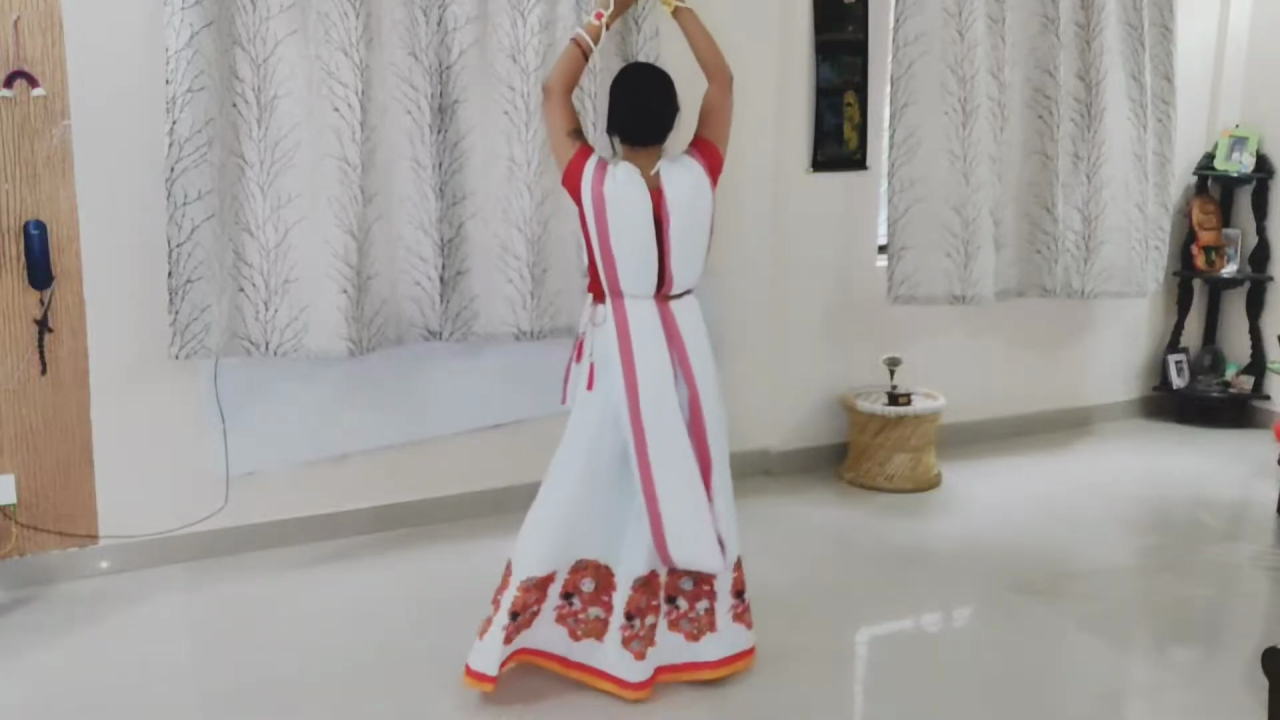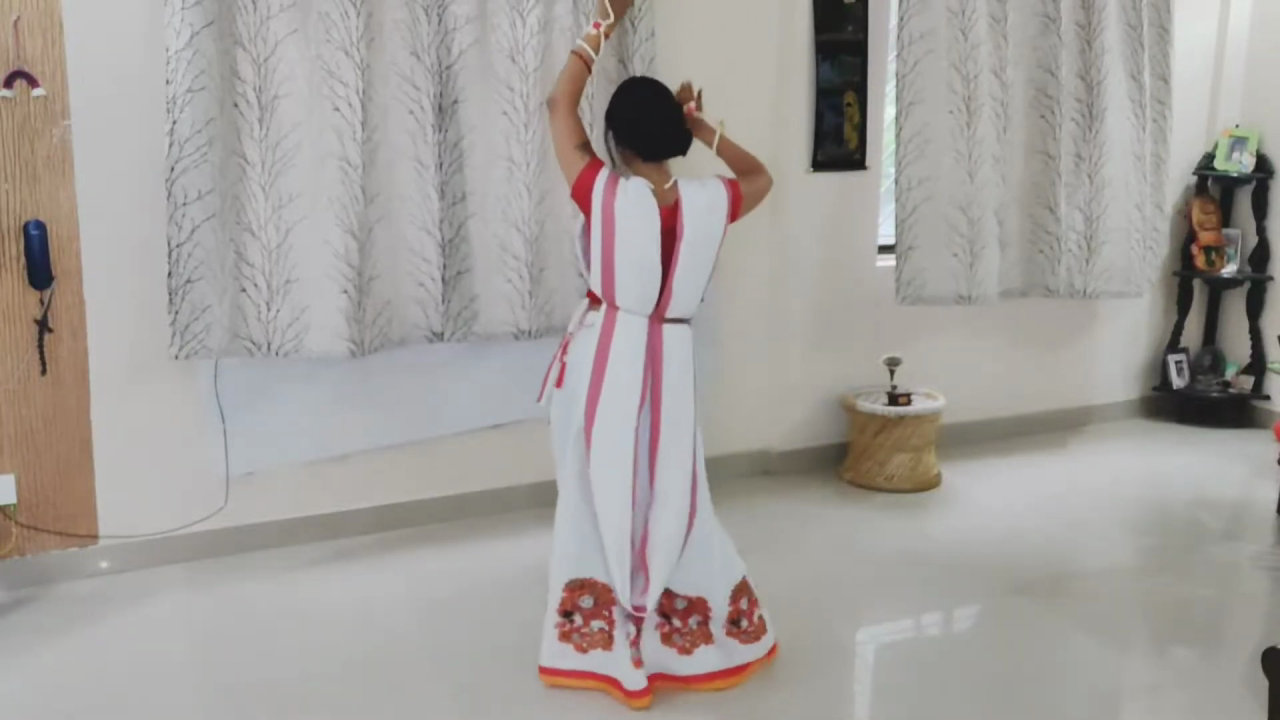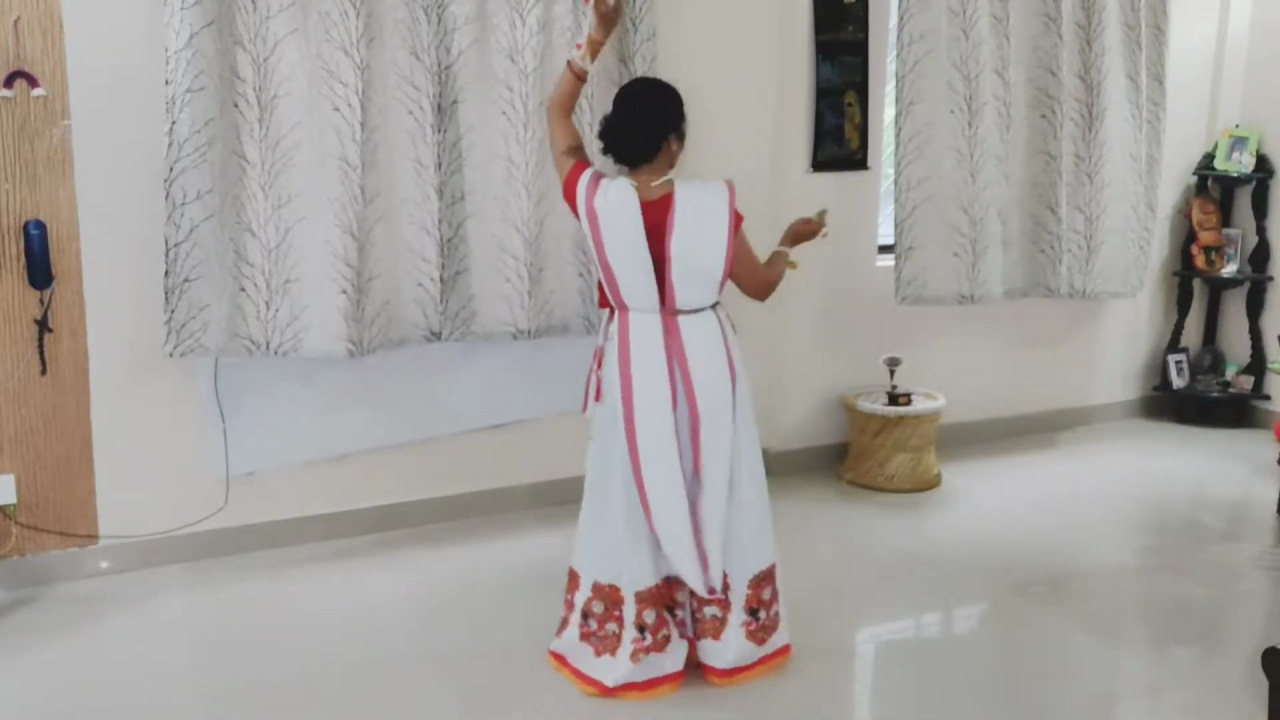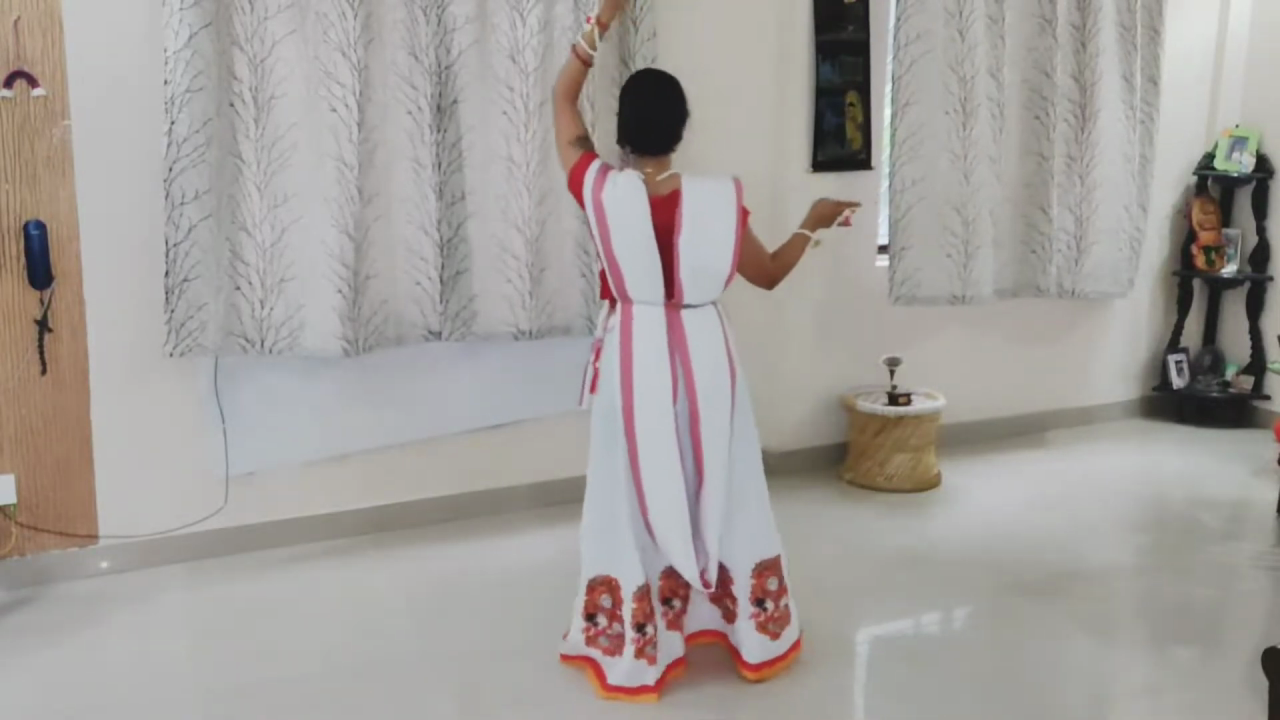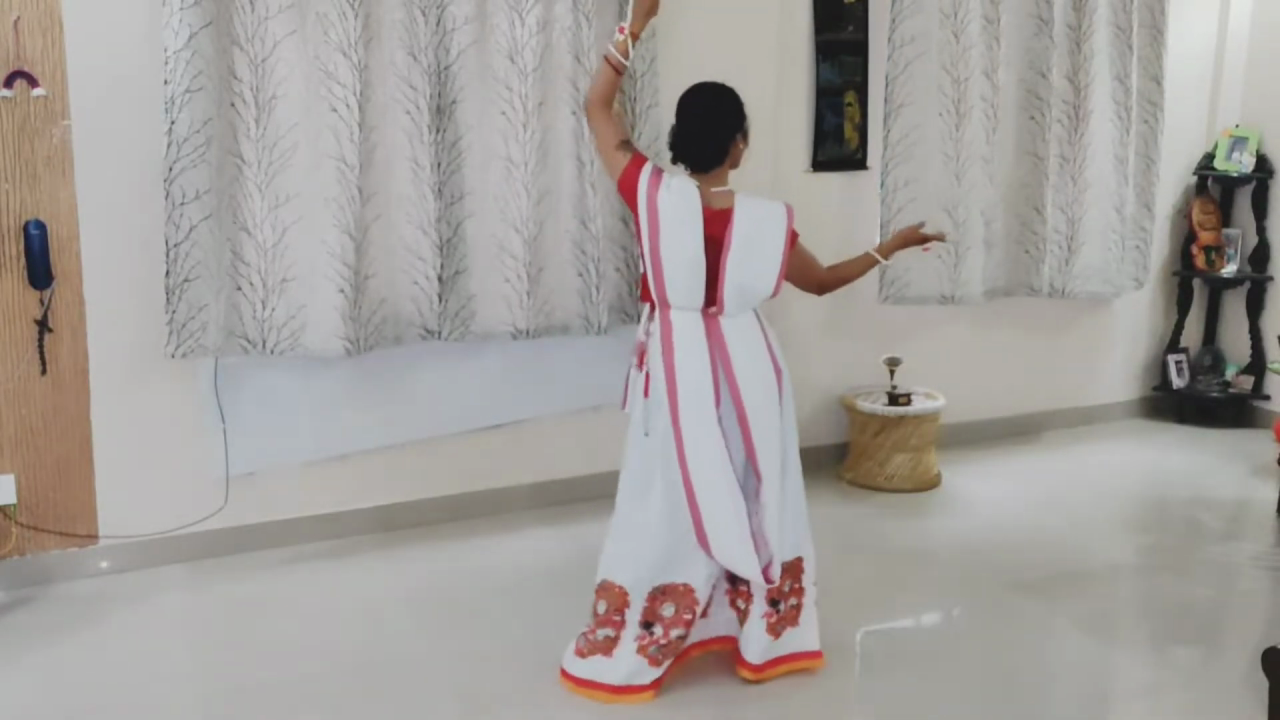
dt=1s
person 1, frame 1
left shoulder: (594, 183)
right shoulder: (696, 177)
left elbow: (554, 93)
right elbow: (722, 82)
left hip: (618, 354)
right hip: (684, 347)
left knee: (586, 497)
right knee: (687, 492)
right ankle: (702, 634)
person 1, frame 2
left shoulder: (605, 195)
right shoulder: (709, 203)
left elbow: (559, 106)
right elbow: (760, 177)
right wrist: (705, 129)
left hip: (601, 364)
right hip: (666, 366)
left knee: (600, 510)
right knee: (670, 503)
left ankle: (611, 653)
right ankle: (709, 640)
person 1, frame 3
left shoulder: (595, 199)
right shoulder: (712, 203)
left elbow: (557, 114)
right elbow: (760, 287)
right wrist: (791, 242)
left hip: (634, 366)
right hip: (703, 365)
left knee: (629, 502)
right knee: (718, 498)
left ankle: (623, 651)
right ankle: (731, 643)
person 1, frame 4
left shoulder: (600, 190)
right shoulder: (716, 201)
left elbow: (562, 105)
right elbow: (768, 275)
right wrist: (811, 225)
left hip: (632, 360)
right hip: (702, 356)
left knee: (632, 498)
right knee: (723, 493)
left ankle: (629, 655)
right ankle: (760, 640)
person 1, frame 5
left shoulder: (653, 195)
right shoulder: (767, 221)
left elbow: (596, 108)
right elbow: (820, 281)
right wrist: (887, 249)
left hip: (675, 367)
right hip: (745, 367)
left knee: (662, 506)
right knee: (761, 499)
left ankle: (622, 654)
right ankle: (765, 641)
